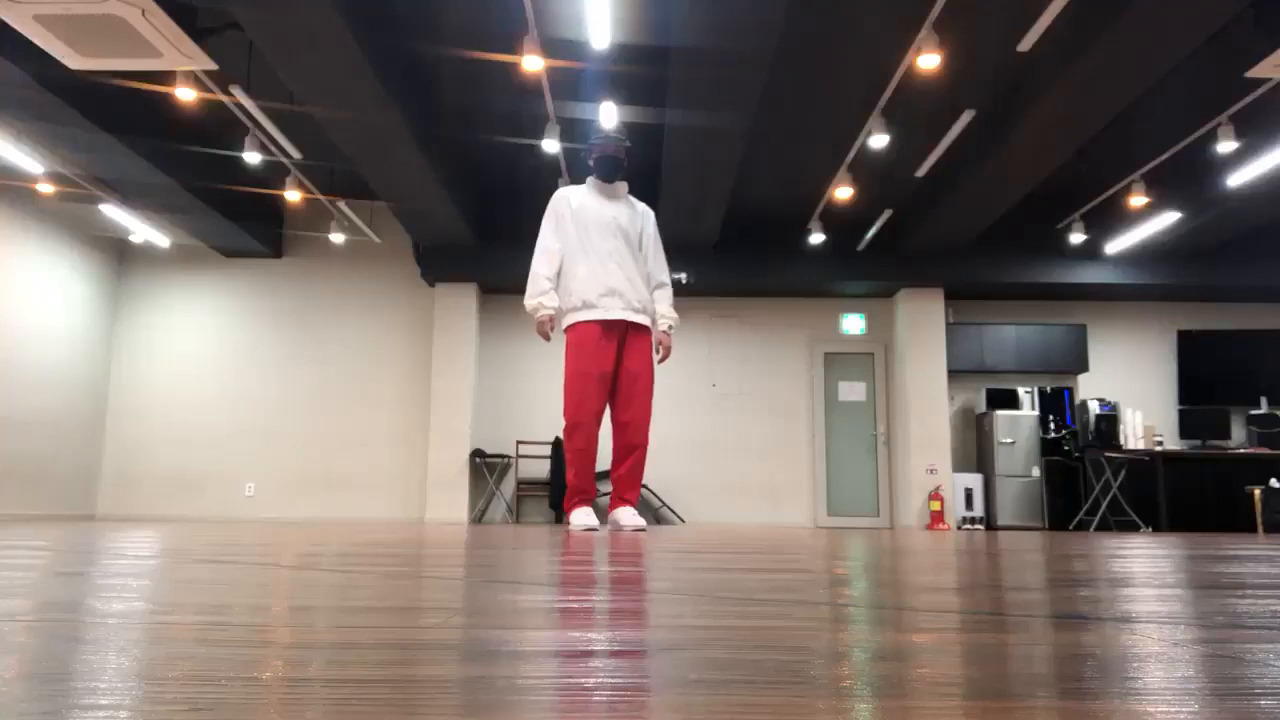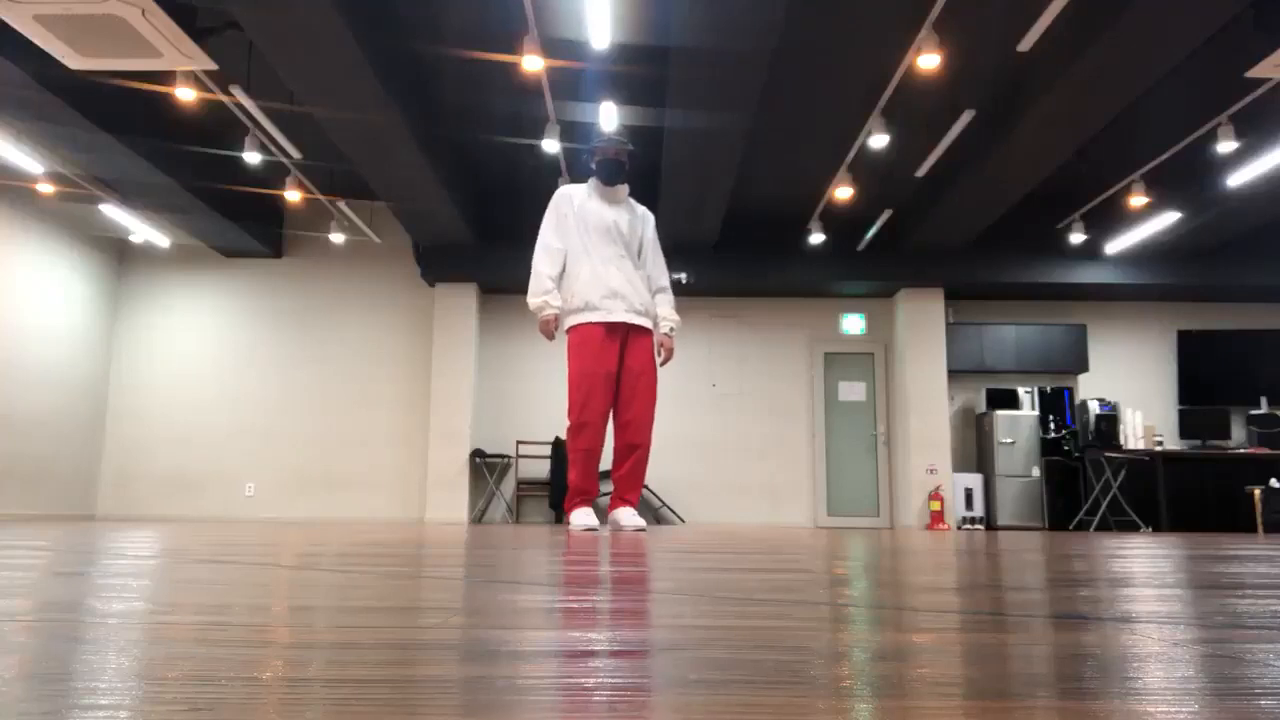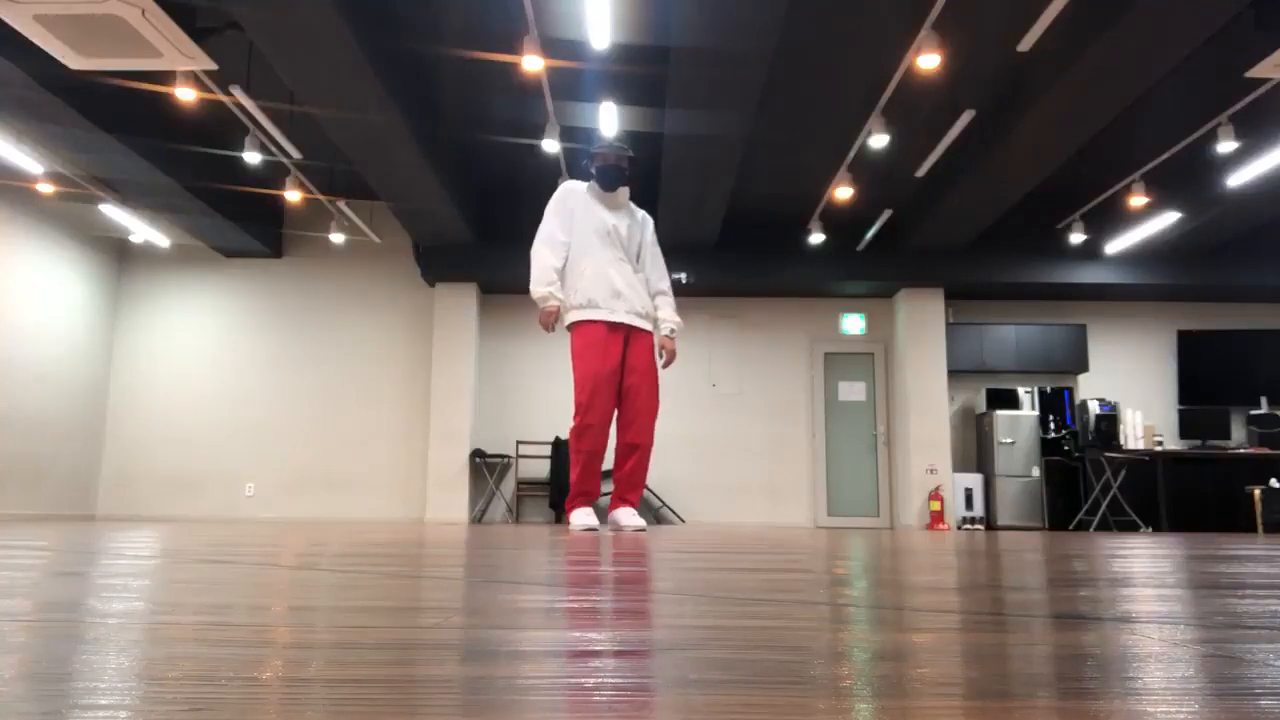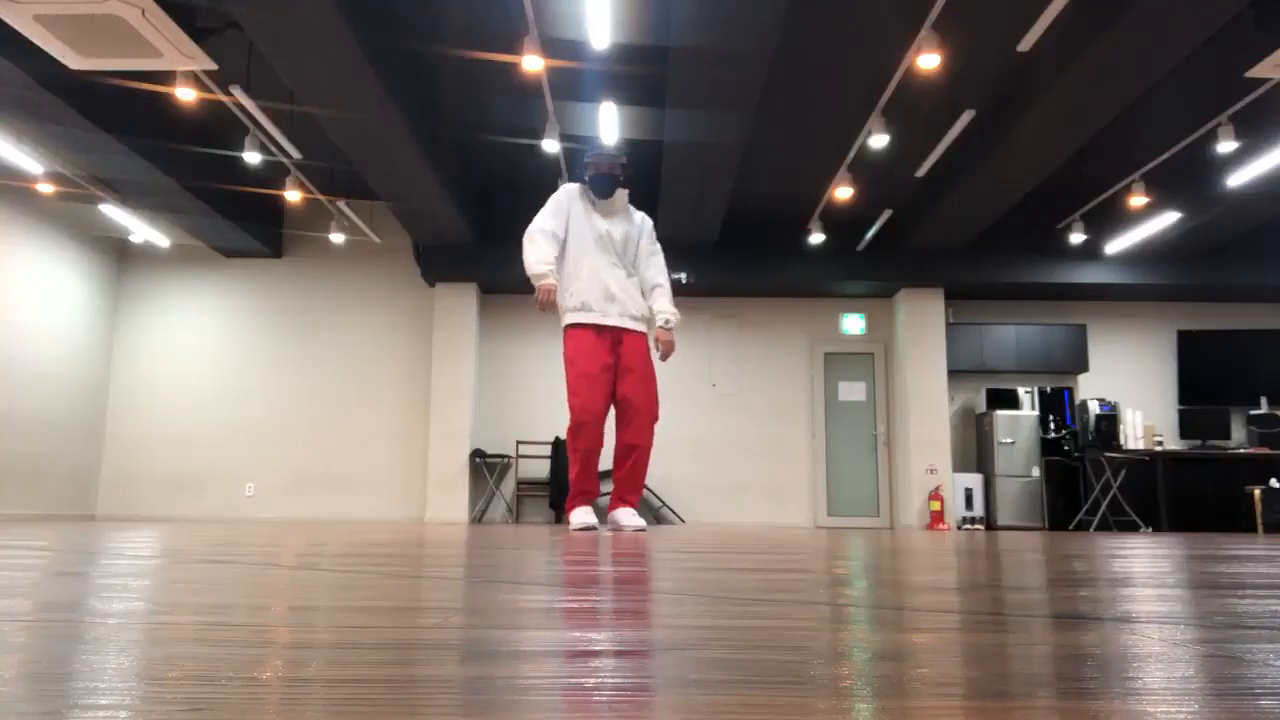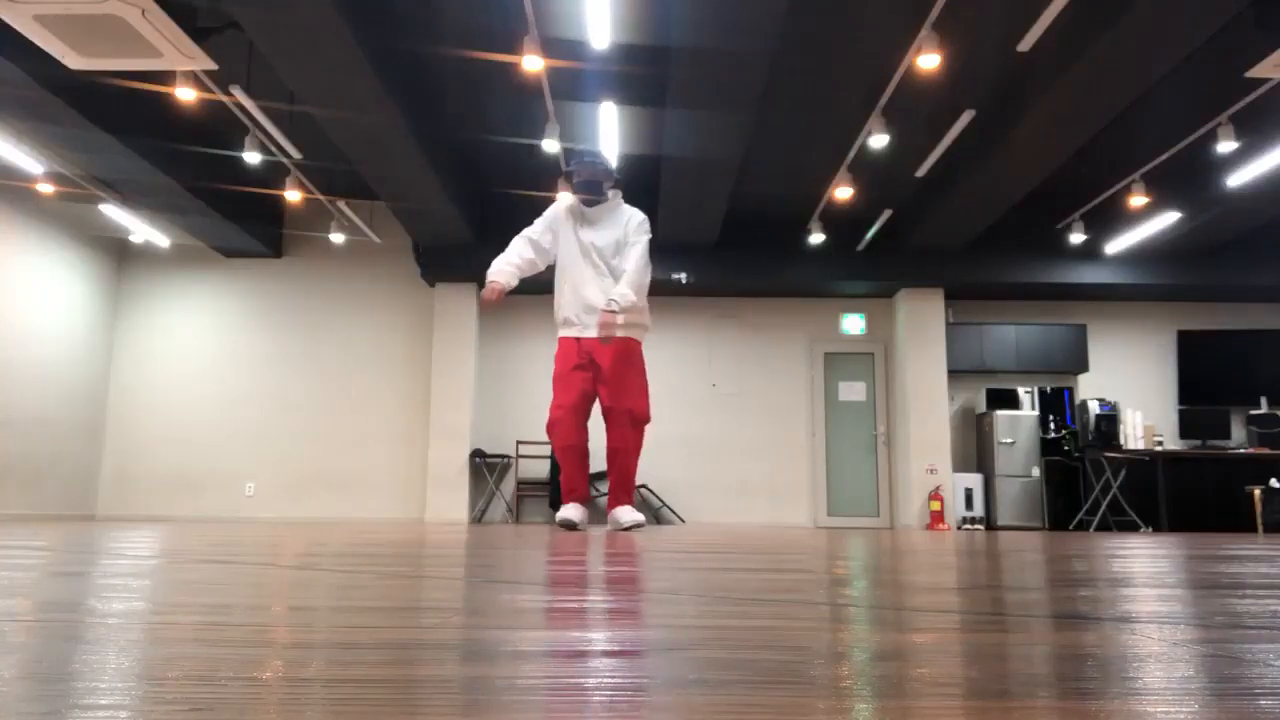
dt=0.5s
person 1, frame 1
left shoulder: (642, 212)
right shoulder: (567, 199)
left elbow: (657, 272)
right elbow: (548, 253)
left wrist: (664, 322)
right wrist: (543, 304)
left hip: (636, 321)
right hip: (587, 317)
left knee: (634, 417)
right knee: (582, 413)
left ankle: (624, 503)
right ankle: (579, 504)
person 1, frame 2
left shoulder: (642, 215)
right shoulder: (569, 199)
left elbow: (657, 273)
right elbow: (549, 252)
left wrist: (666, 324)
right wrist: (547, 302)
left hip: (638, 323)
right hip: (589, 318)
left knee: (638, 416)
right knee: (587, 414)
left ankle: (624, 504)
right ankle: (580, 504)
person 1, frame 3
left shoulder: (641, 218)
right shoulder: (571, 195)
left elbow: (657, 275)
right elbow: (548, 246)
left wrist: (667, 326)
right wrist: (548, 293)
left hip: (638, 323)
right hip: (591, 317)
left knee: (640, 415)
right knee: (592, 410)
left ankle: (624, 503)
right ankle: (581, 503)
person 1, frame 4
left shoulder: (640, 221)
right shoulder: (569, 198)
left elbow: (655, 273)
right elbow: (540, 234)
left wrist: (664, 320)
right wrist: (545, 274)
left hip: (633, 327)
right hip: (584, 323)
left knee: (641, 413)
right knee: (587, 412)
left ankle: (624, 504)
right ankle: (581, 503)
person 1, frame 5
left shoulder: (632, 219)
right shoulder: (562, 213)
left elbow: (636, 268)
right elbow: (529, 244)
left wrist: (613, 306)
right wrist: (500, 273)
left hip: (620, 333)
right hip: (573, 334)
left knee: (628, 415)
right knee: (564, 417)
left ankle: (621, 502)
right ankle: (574, 500)
